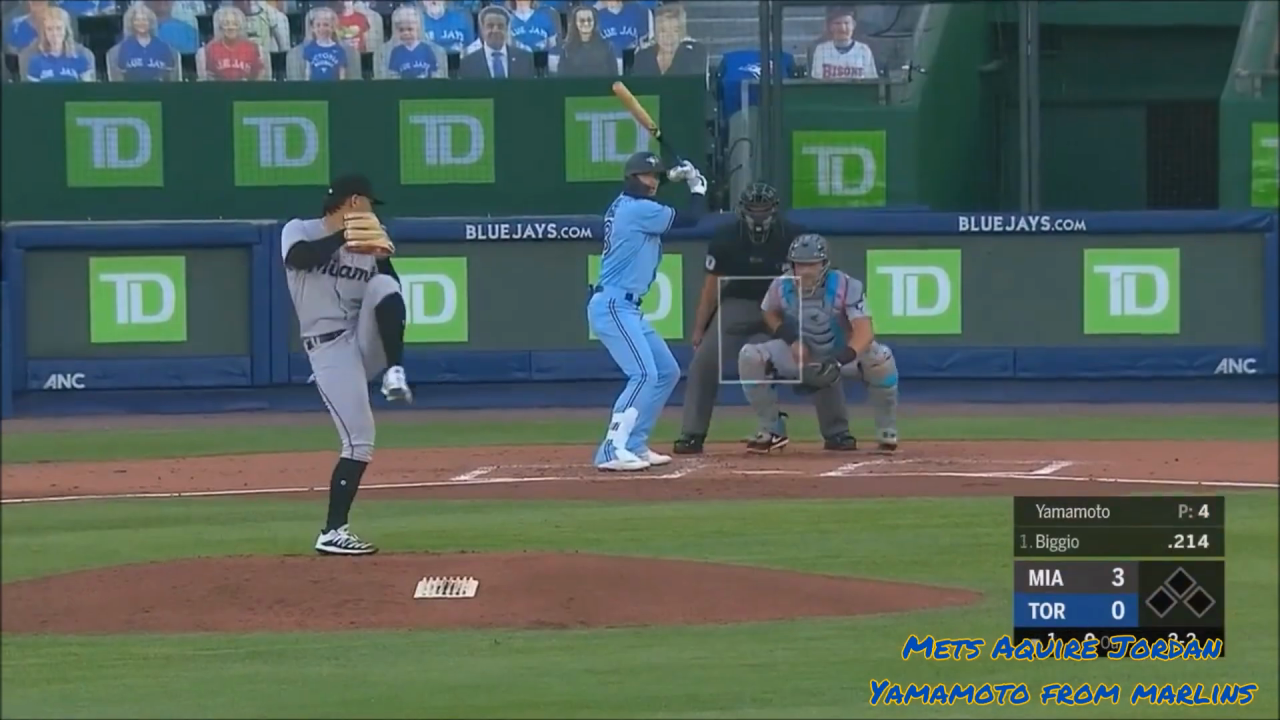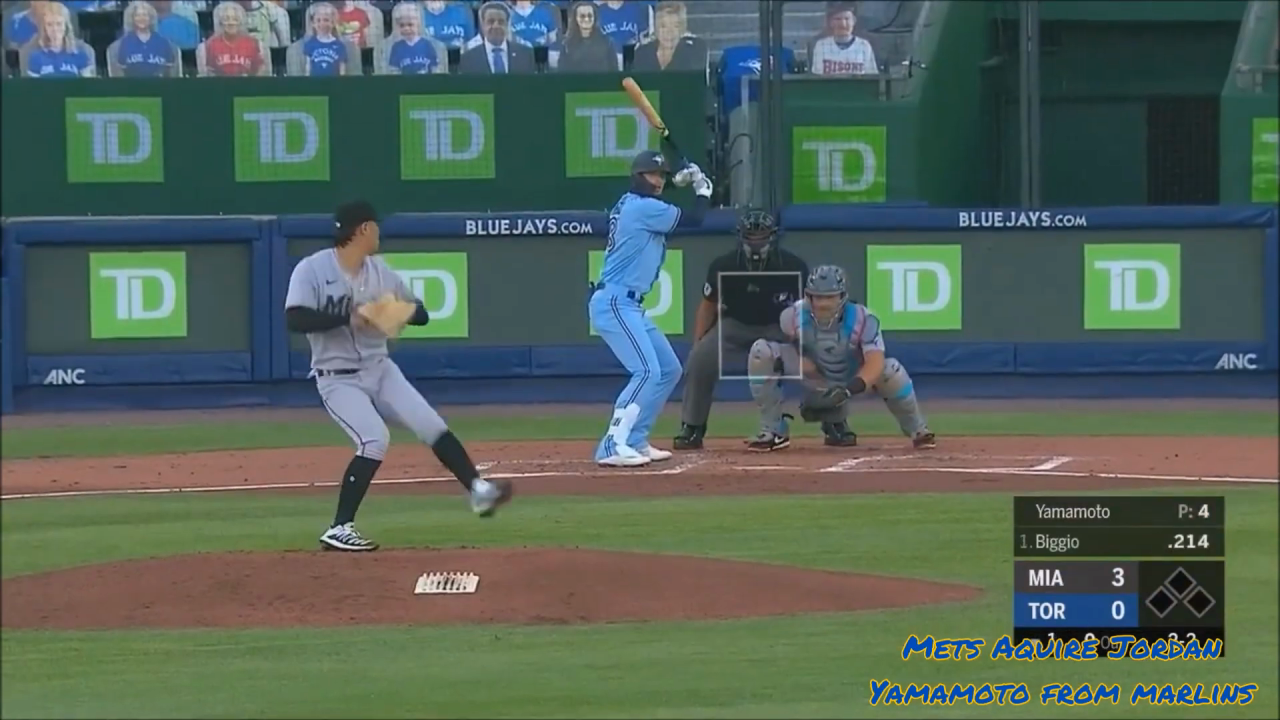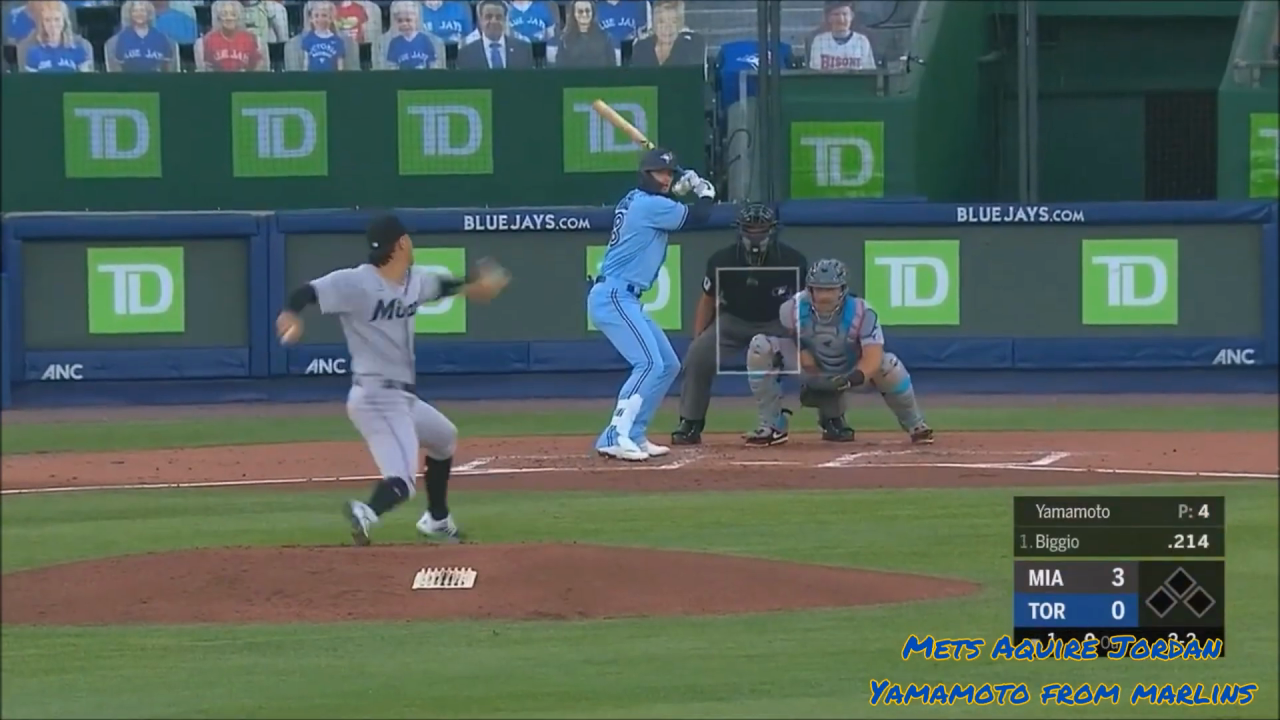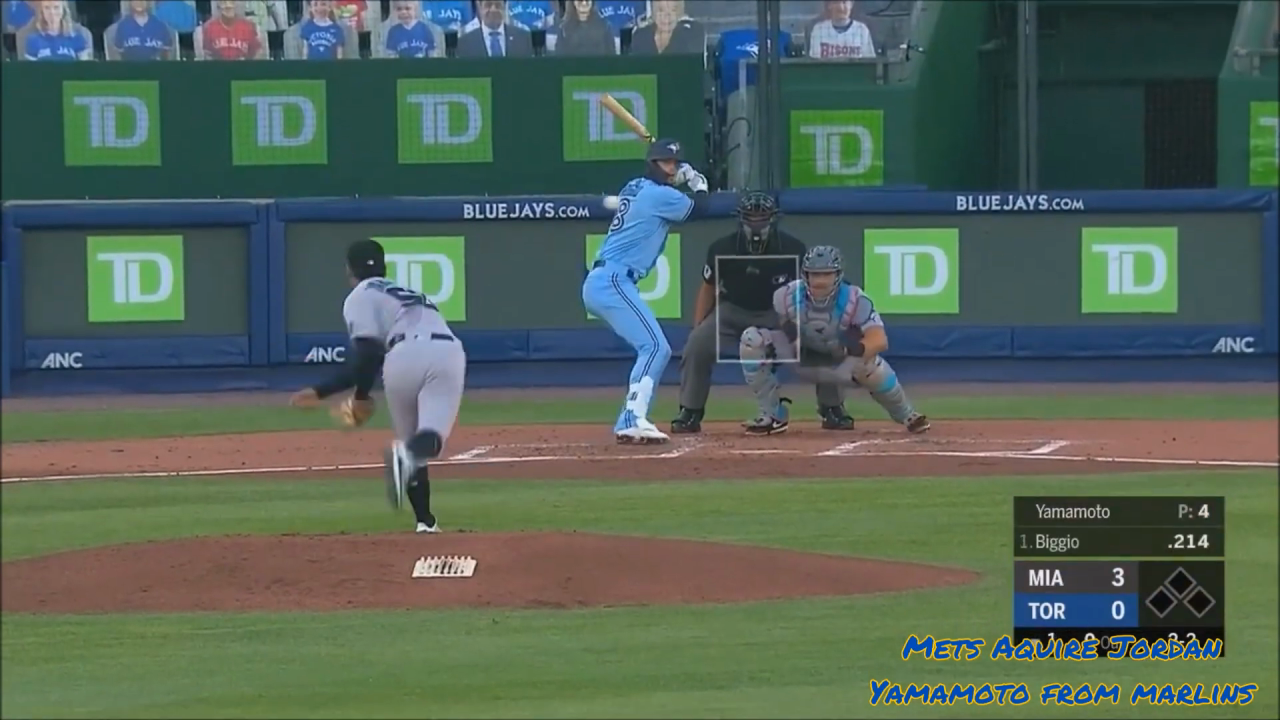
dt=0.3s
person 1, frame 1
right shoulder: (299, 230)
left elbow: (391, 288)
right elbow: (300, 259)
left wrist: (382, 257)
right wrist: (344, 235)
left hip: (365, 341)
right hip: (329, 350)
left knee: (384, 287)
right knee: (359, 441)
left ankle: (395, 373)
right ankle: (333, 532)
person 1, frame 2
left shoulder: (380, 271)
right shoulder: (311, 269)
left elbow: (421, 314)
right elbow: (294, 319)
right wrist: (348, 319)
left hip: (381, 371)
right hip: (338, 381)
left knee: (430, 426)
right knee: (374, 442)
left ankle: (478, 489)
right ankle: (339, 529)
person 1, frame 3
left shoulder: (414, 279)
right shoulder: (356, 281)
left elbow: (443, 286)
right elbow: (308, 291)
left wrist: (477, 282)
right wrist: (291, 312)
left hip: (398, 399)
right hip: (376, 402)
left knee: (446, 438)
right knee: (401, 480)
left ankle: (438, 518)
person 1, frame 4
left shoulder: (359, 298)
right shoulder: (400, 292)
left elbow: (367, 346)
right hip: (448, 352)
left knee: (409, 441)
right knee: (428, 439)
left ankle: (425, 521)
right ankle: (408, 456)
person 2, frame 1
left shoulder: (626, 205)
right shoulder: (638, 208)
right elbow: (690, 218)
left wrist: (671, 177)
right wrist: (698, 187)
left hip: (626, 308)
right hip: (613, 306)
left knee: (667, 372)
right knee: (644, 375)
left ankle: (633, 445)
right ankle: (612, 450)
person 2, frame 2
left shoulder: (630, 203)
right shoulder: (644, 207)
right elbow: (693, 219)
left wrist: (679, 181)
right wrist: (703, 190)
left hip: (628, 305)
right hip: (614, 303)
left knee: (669, 369)
right knee: (647, 371)
left ankle: (634, 441)
right ankle: (612, 446)
person 2, frame 3
left shoulder: (636, 200)
right shoulder: (652, 205)
right elbow: (698, 217)
left wrist: (678, 191)
right wrist: (706, 193)
left hip: (620, 298)
right hip: (613, 297)
left knee: (668, 365)
right knee: (650, 363)
left ankle: (634, 436)
right ankle: (615, 436)
person 2, frame 4
left shoulder: (636, 187)
right shoulder: (660, 195)
right elbow: (699, 209)
left wrist: (677, 181)
right wrist: (699, 185)
left hip: (606, 283)
right hip: (612, 282)
left knee: (659, 350)
right knee: (654, 346)
left ankle: (631, 423)
right ankle: (632, 419)
person 3, frame 1
left shoulder: (794, 237)
right shoulder: (725, 238)
right elbow: (712, 283)
right wrist: (699, 328)
right hip: (737, 305)
right knee: (705, 360)
left ankle: (836, 430)
right ankle: (692, 433)
person 3, frame 2
left shoulder: (793, 266)
right shoulder: (723, 266)
right elbow: (709, 305)
right wrist: (697, 345)
left hip: (780, 326)
right hip: (735, 324)
right knee: (699, 361)
right ankle: (692, 429)
person 3, frame 3
left shoulder: (793, 260)
right shoulder: (721, 260)
right elbow: (708, 301)
right wrist: (697, 341)
left hip: (779, 322)
right hip: (733, 320)
right knee: (697, 357)
right ankle: (690, 424)
person 3, frame 4
left shoulder: (793, 248)
right shoulder: (722, 249)
right elbow: (709, 289)
right wrist: (698, 330)
left hip: (778, 311)
right hip: (732, 310)
right knee: (697, 346)
left ankle: (832, 410)
right ankle: (690, 413)
person 4, frame 1
left shoulder: (846, 287)
right shoulder: (781, 287)
left elbow: (864, 332)
right elbow: (769, 313)
left wrist: (839, 362)
right wrist: (791, 339)
left hip: (841, 354)
right hip: (799, 353)
left knee: (880, 357)
right knee: (750, 356)
left ankle: (886, 430)
right ankle: (771, 431)
person 4, frame 2
left shoulder: (862, 320)
right shoulder: (795, 315)
left elbow: (875, 364)
left wrist: (847, 390)
right wrist: (801, 355)
left hip: (854, 375)
right hip: (814, 372)
left knee: (891, 371)
right knee: (760, 353)
left ankle: (918, 431)
right ankle: (773, 431)
person 4, frame 3
left shoulder: (861, 313)
right shoulder: (794, 308)
left elbow: (873, 358)
left wrist: (847, 381)
right wrist: (801, 349)
left hip: (851, 370)
right hip: (813, 368)
left knee: (888, 366)
right knee: (760, 347)
left ankle: (914, 425)
right ankle: (773, 426)
person 4, frame 4
left shoulder: (855, 301)
right shoulder: (788, 295)
left elbow: (880, 340)
left wrist: (845, 349)
right wrist: (793, 337)
left hip: (844, 362)
right hip: (805, 357)
left knee: (873, 367)
right knee: (751, 339)
left ankle: (907, 415)
right ankle: (771, 415)
